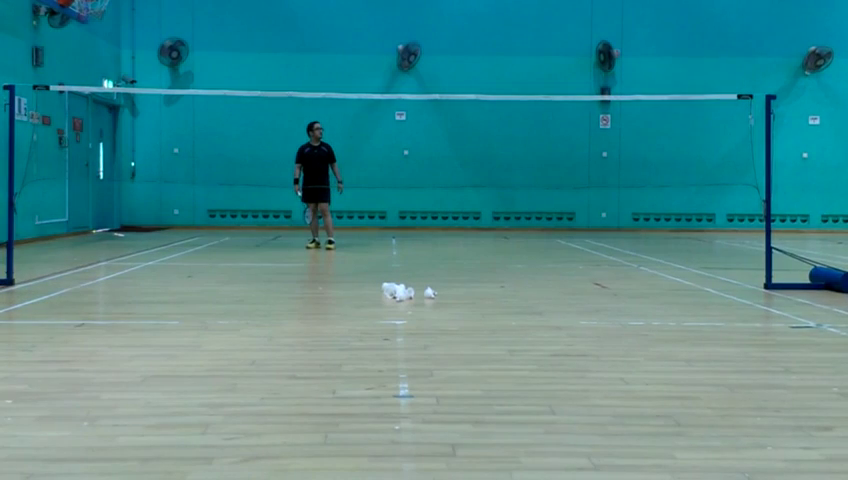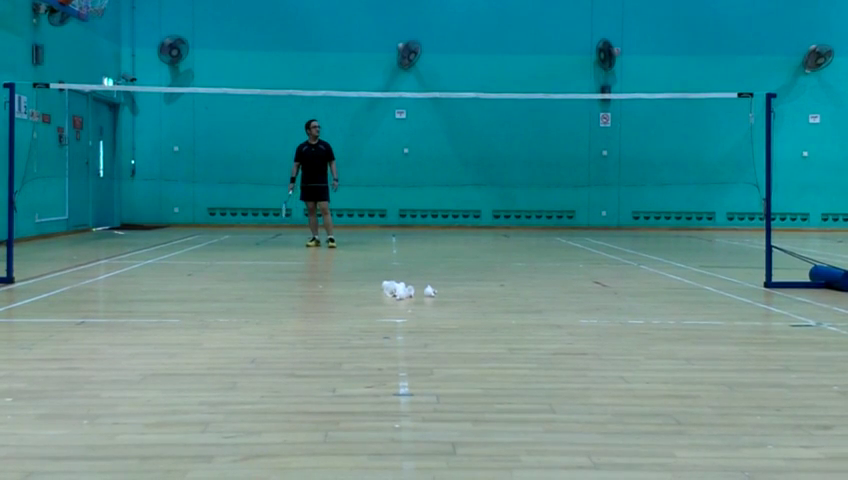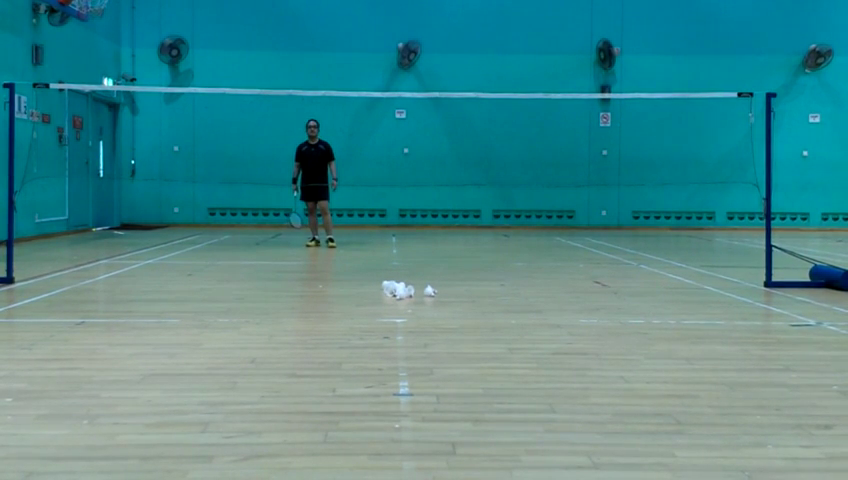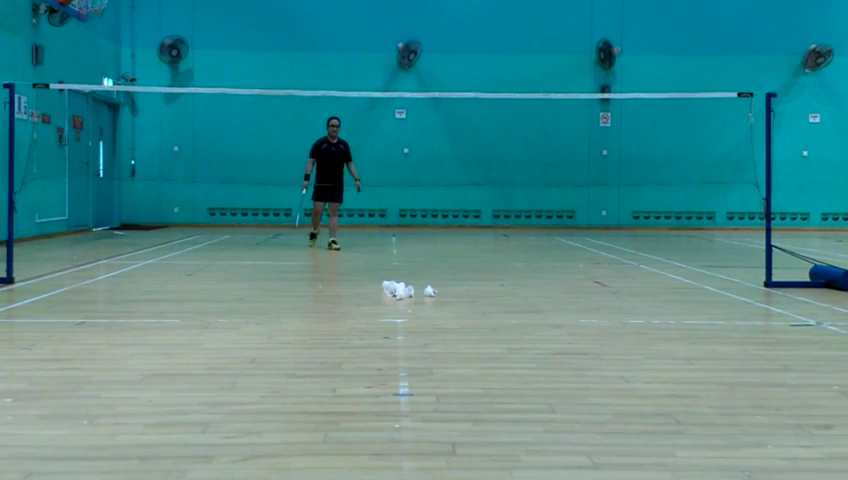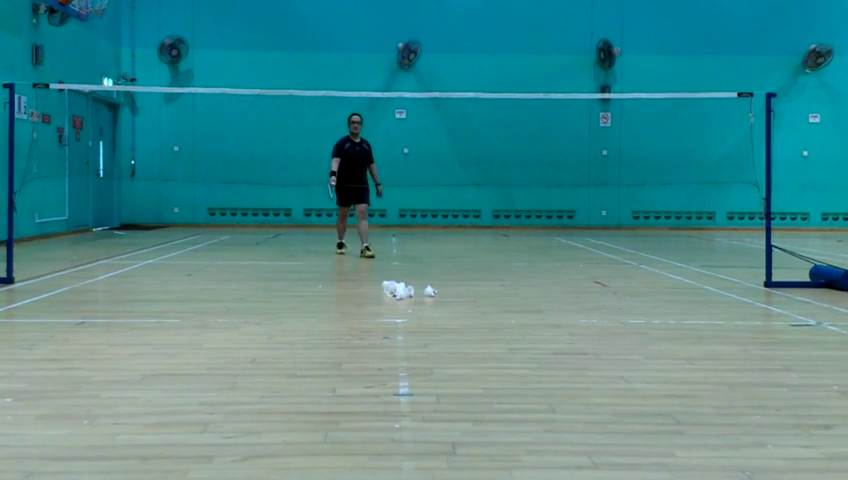
dt=1s
person 1, frame 1
left shoulder: (327, 147)
right shoulder: (303, 149)
left elbow: (333, 165)
right elbow: (298, 167)
left wrist: (339, 181)
right wrist: (296, 182)
left hip: (323, 186)
right hip: (308, 186)
left knee: (325, 211)
right knee: (312, 212)
left ankle: (331, 239)
right ankle: (315, 240)
person 1, frame 2
left shoulder: (325, 146)
right shoulder: (301, 147)
left elbow: (332, 163)
right elbow: (296, 165)
left wrist: (335, 178)
right wrist: (292, 181)
left hip: (322, 184)
right hip: (307, 185)
left knee: (325, 210)
right knee: (311, 211)
left ankle: (331, 237)
right ankle: (315, 238)
person 1, frame 3
left shoulder: (325, 146)
right shoulder: (301, 147)
left elbow: (331, 163)
right elbow: (297, 165)
left wrist: (334, 178)
right wrist: (294, 181)
left hip: (322, 184)
right hip: (307, 185)
left knee: (325, 210)
right knee: (311, 211)
left ankle: (330, 237)
right ankle: (315, 238)
person 1, frame 4
left shoulder: (344, 145)
right shoulder: (319, 144)
left elbow: (350, 163)
right elbow: (311, 161)
left wrist: (356, 179)
right wrist: (306, 178)
left hip: (337, 185)
right hip: (321, 184)
left knee: (334, 212)
right knee: (317, 211)
left ankle: (332, 240)
right ankle: (314, 231)
person 1, frame 5
left shoulder: (366, 145)
right shoulder: (341, 144)
left elbow: (371, 165)
right elbow: (335, 161)
left wrist: (378, 184)
right wrist: (333, 175)
left hip: (362, 186)
right hip: (344, 186)
left knee: (362, 215)
right knee: (342, 216)
left ankle: (365, 247)
right ankle: (341, 242)
